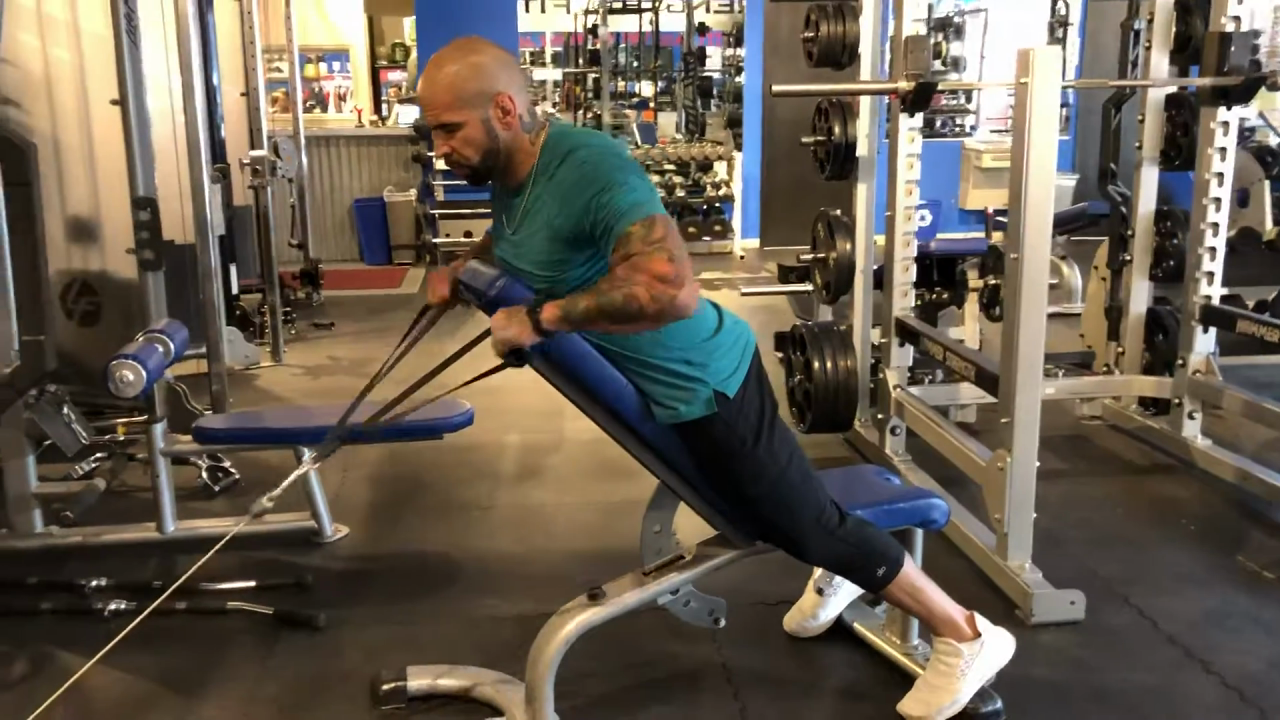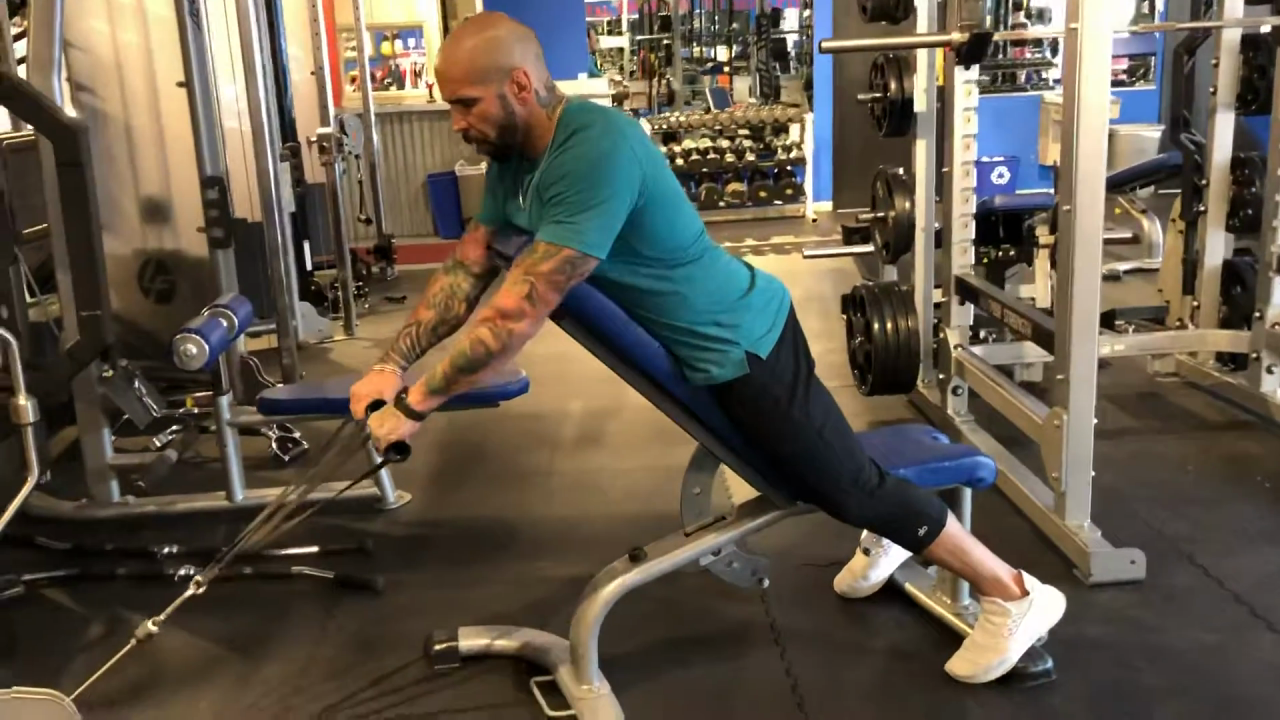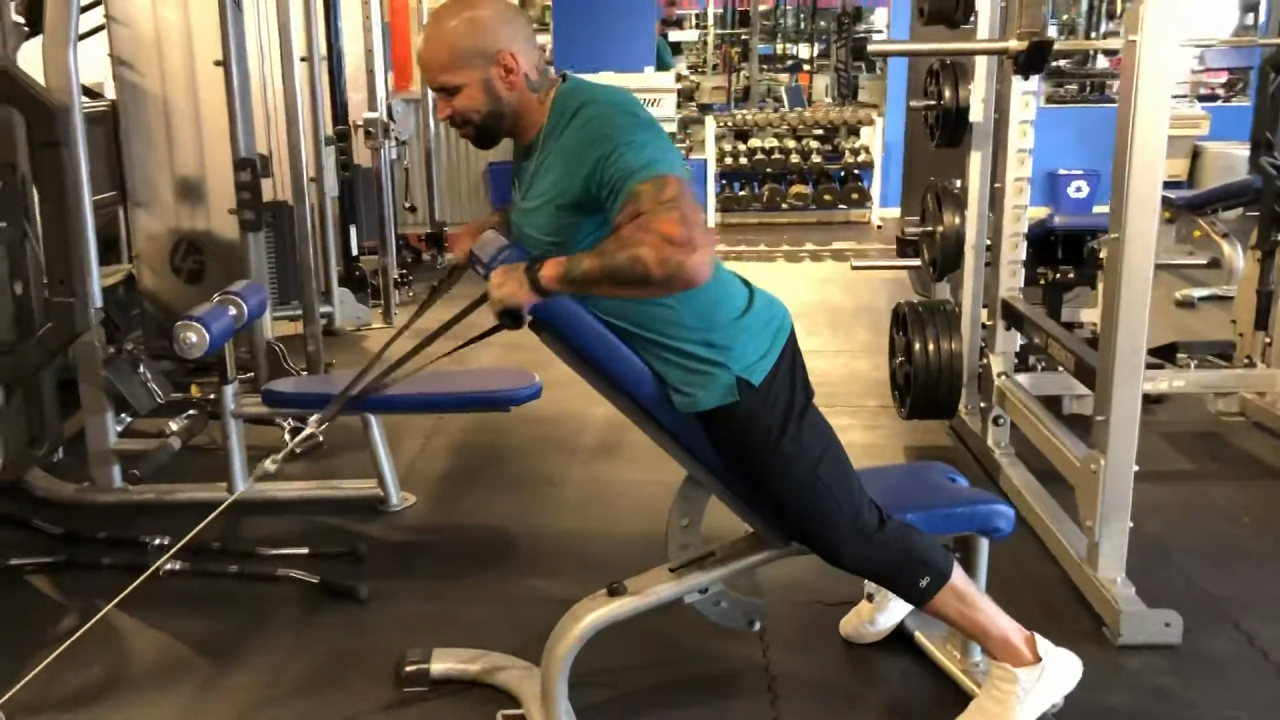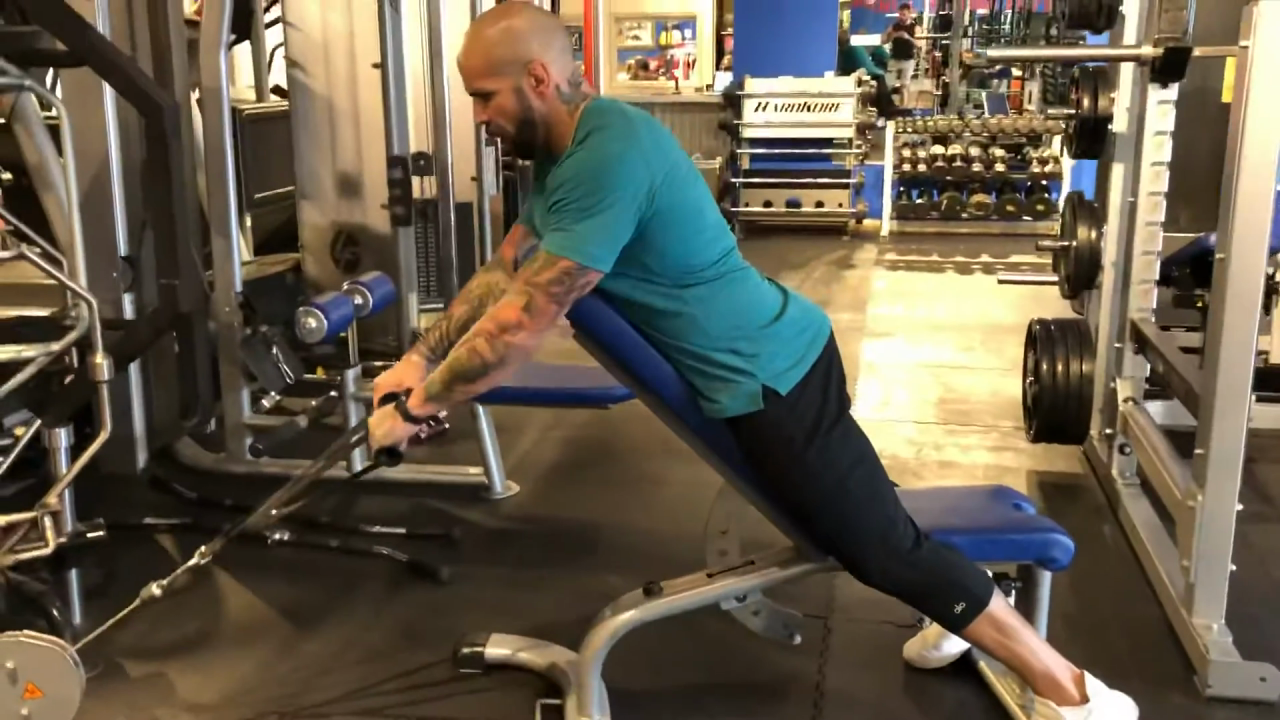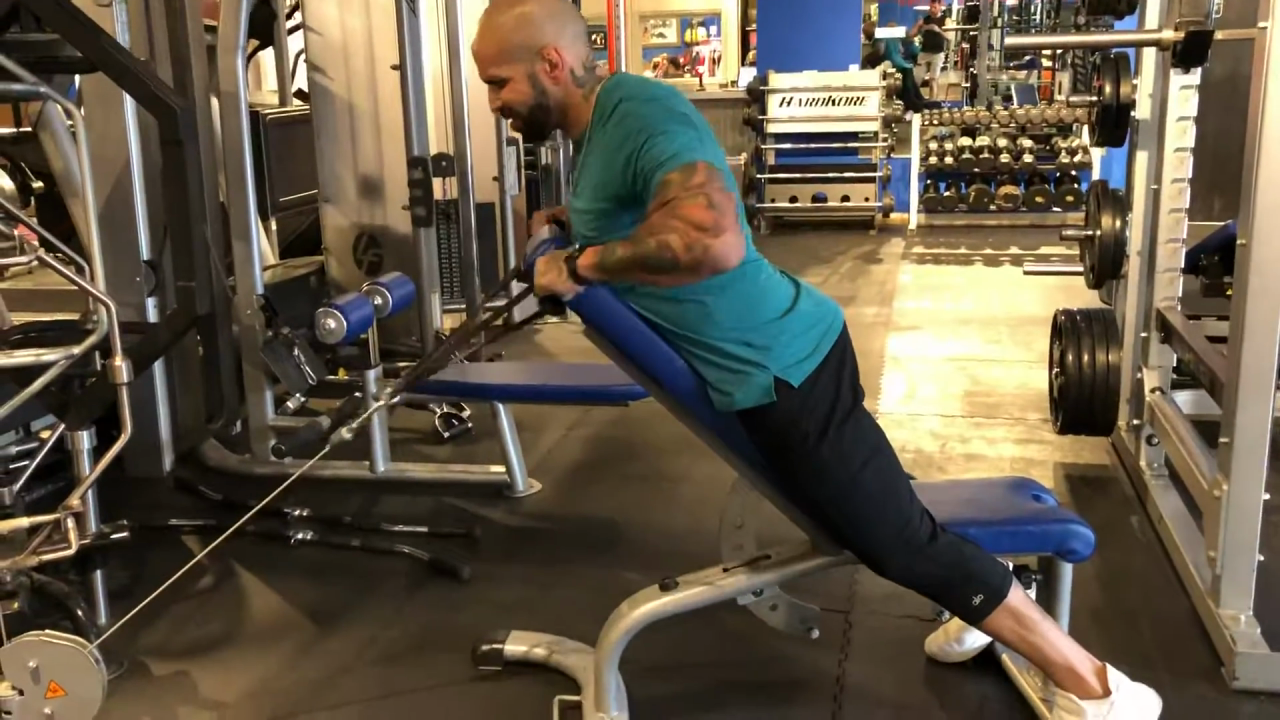
dt=1s
person 1, frame 1
left shoulder: (589, 168)
right shoulder: (510, 173)
left elbow: (672, 291)
right elbow: (511, 244)
left wrist: (539, 319)
right wrist: (463, 271)
left hip: (700, 383)
right hip: (657, 383)
left knee: (806, 521)
left ankle: (967, 636)
right ankle: (839, 574)
person 1, frame 2
left shoulder: (596, 153)
right shoulder: (515, 158)
left elbow: (518, 313)
right elbow: (467, 271)
left wrist: (415, 404)
right wrist: (394, 362)
left hip: (739, 342)
right hip: (695, 343)
left knee: (846, 482)
right knee: (816, 469)
left ankle: (1015, 594)
right ankle: (888, 535)
person 1, frame 3
left shoulder: (600, 124)
right shoulder: (534, 138)
left elbow: (683, 256)
right elbow: (561, 224)
left wrist: (538, 277)
right wrist: (496, 234)
left hip: (730, 366)
right hip: (702, 362)
left knee: (842, 527)
left ankle: (1027, 657)
right ankle: (891, 583)
person 1, frame 4
left shoulder: (606, 159)
right shoulder: (569, 148)
left elbow: (521, 324)
right elbow: (508, 270)
left wrist: (416, 408)
right wrist: (421, 357)
left hip: (768, 378)
right hip: (765, 359)
left knee: (883, 548)
right knee: (864, 523)
right ankle: (972, 607)
person 1, frame 5
left shoulder: (637, 114)
right shoulder: (597, 128)
left elbow: (715, 242)
left wrist: (579, 265)
right wrist: (567, 226)
left hip: (778, 370)
right hip: (778, 354)
left knee: (901, 541)
right knee: (882, 514)
right ankle: (991, 604)
